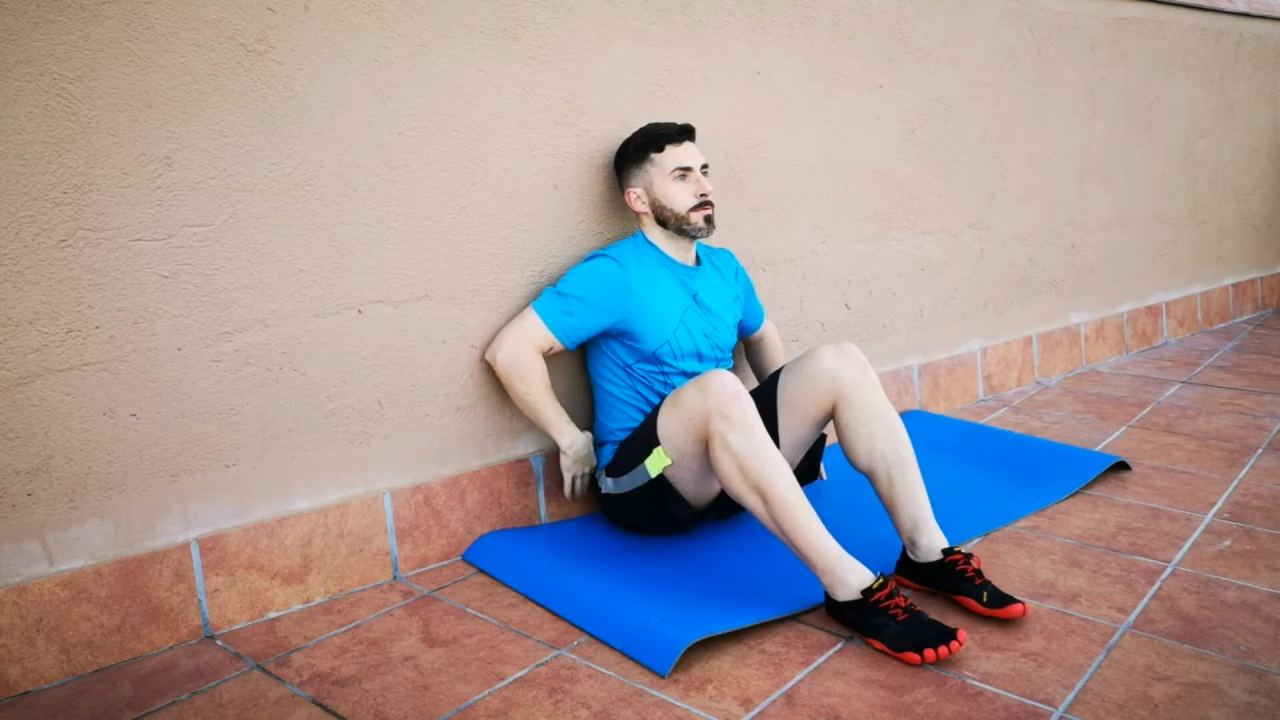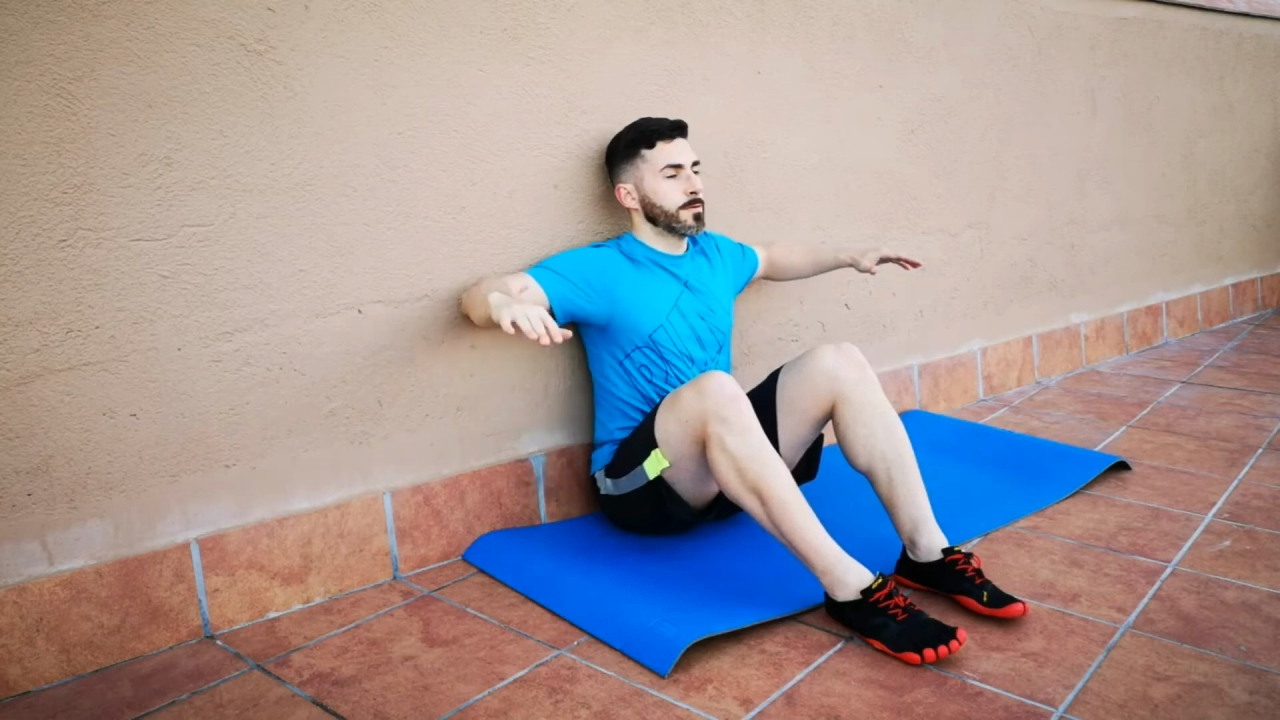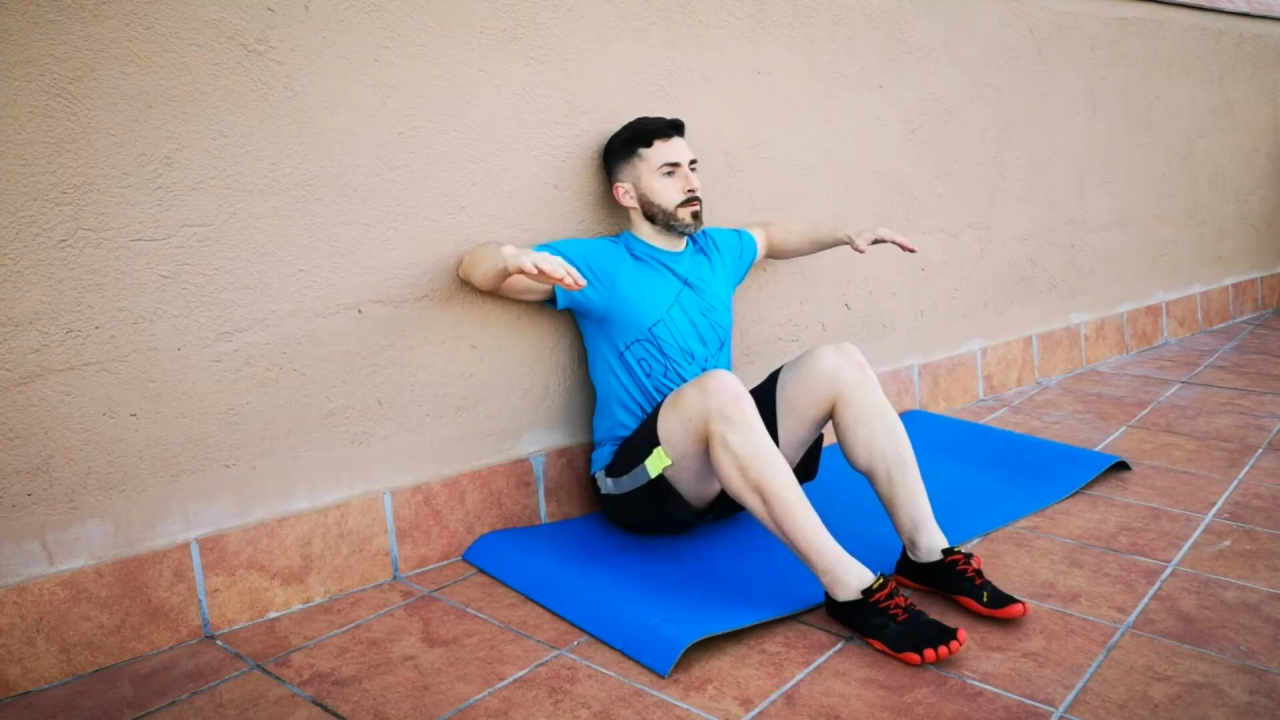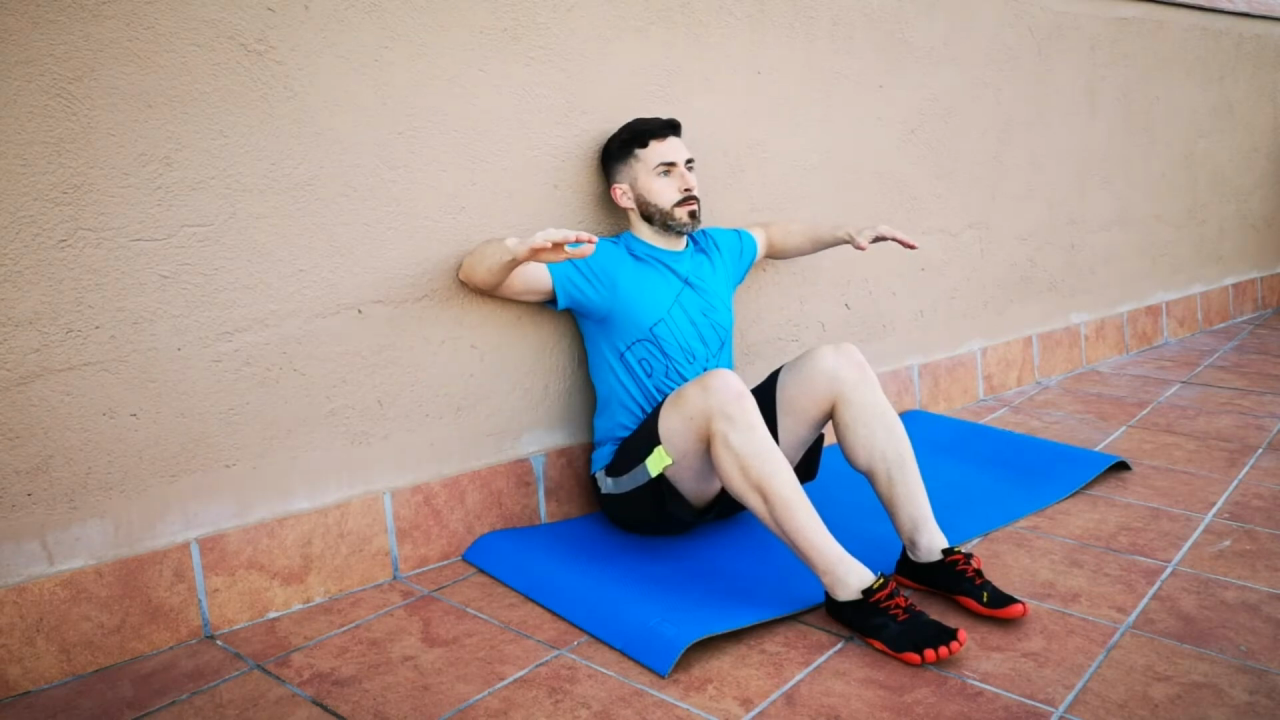
dt=0.7s
person 1, frame 1
left shoulder: (723, 267)
right shoulder: (612, 275)
left elbow: (760, 335)
right elbow: (508, 350)
left wrist: (804, 413)
right wrist: (573, 441)
left hip: (729, 468)
right hip: (642, 482)
left knee: (838, 362)
right knee: (717, 388)
left ankle: (926, 552)
right ankle: (850, 587)
person 1, frame 2
left shoulder: (715, 254)
right shoulder: (599, 271)
left elbow: (771, 258)
right elbow: (477, 297)
left wrist: (848, 257)
right wrist: (503, 301)
left hip: (729, 461)
right hip: (640, 483)
left knee: (839, 362)
right knee: (715, 389)
left ankle: (926, 552)
right ankle: (850, 588)
person 1, frame 3
left shoulder: (716, 250)
right shoulder: (601, 264)
left elbow: (770, 236)
right elbow: (473, 269)
left wrist: (843, 237)
right wrist: (513, 258)
left hip: (731, 465)
right hip: (641, 483)
left knee: (838, 363)
right knee: (717, 388)
left ankle: (926, 553)
right ankle: (851, 587)
person 1, frame 4
left shoulder: (716, 250)
right shoulder: (602, 266)
left elbow: (771, 236)
right elbow: (474, 272)
left wrist: (844, 235)
right wrist: (520, 247)
left hip: (731, 464)
right hip: (641, 482)
left knee: (839, 363)
right knee: (720, 387)
left ankle: (926, 553)
right ankle: (851, 587)
